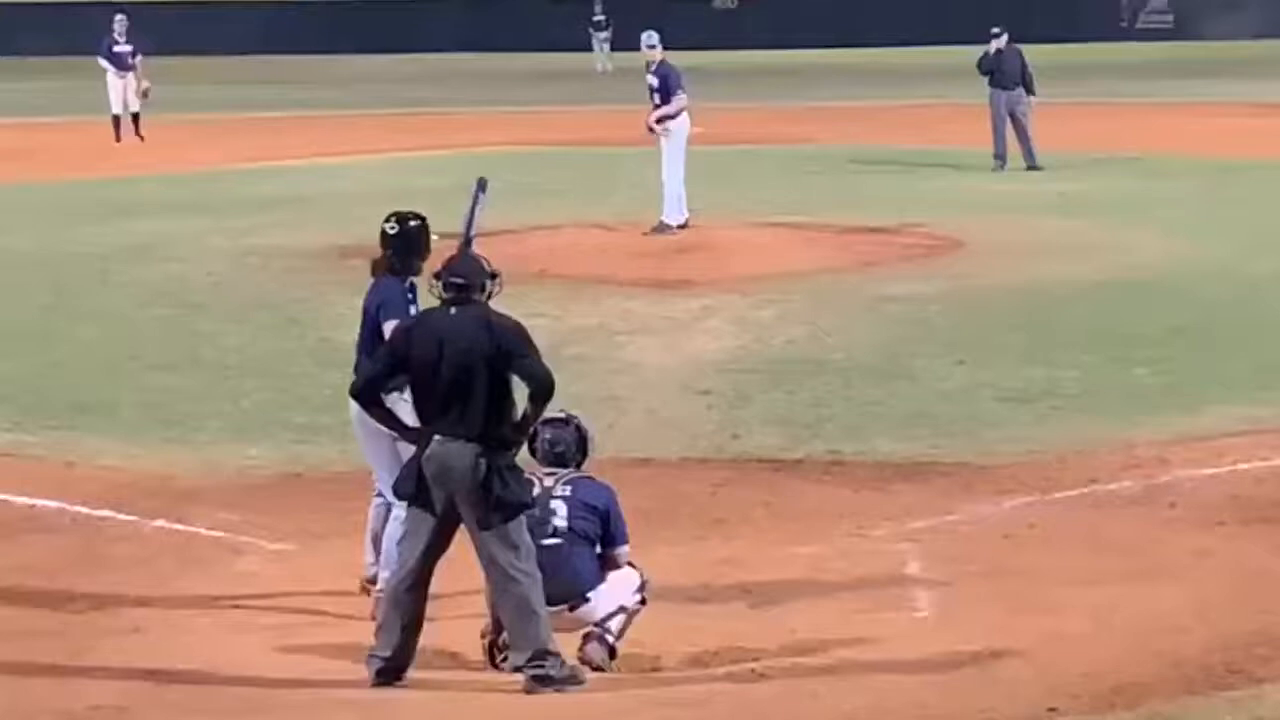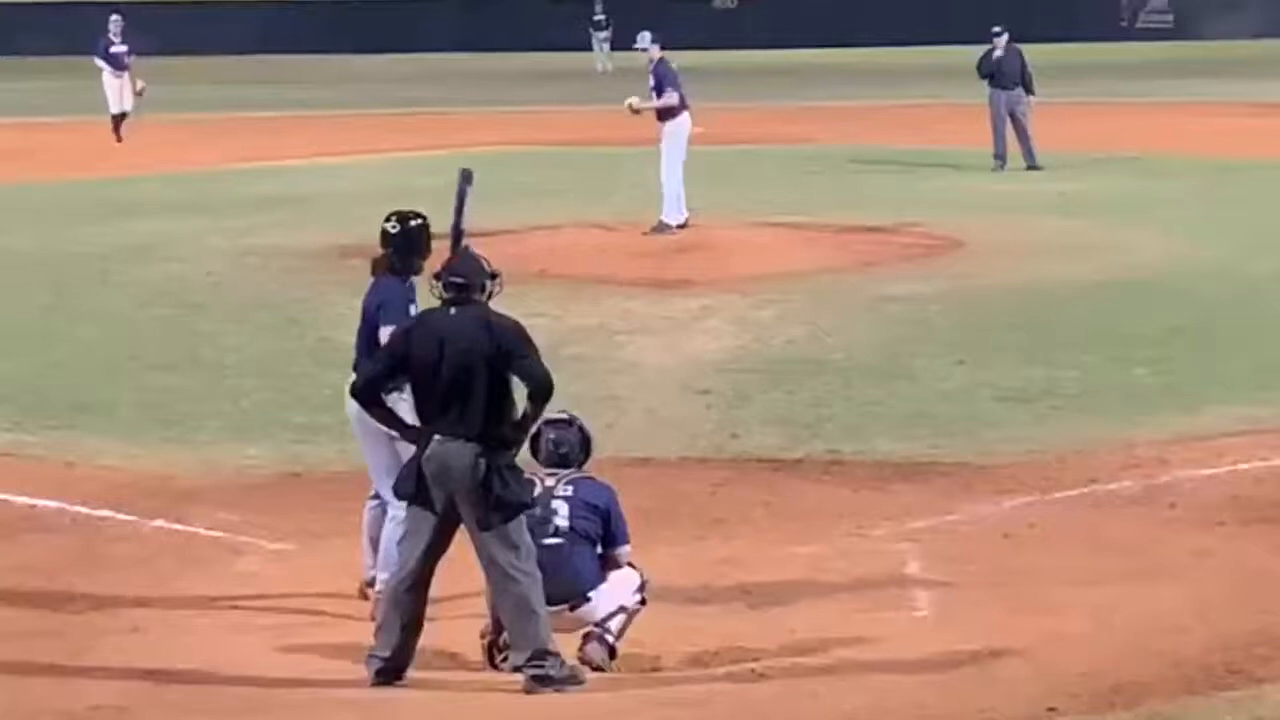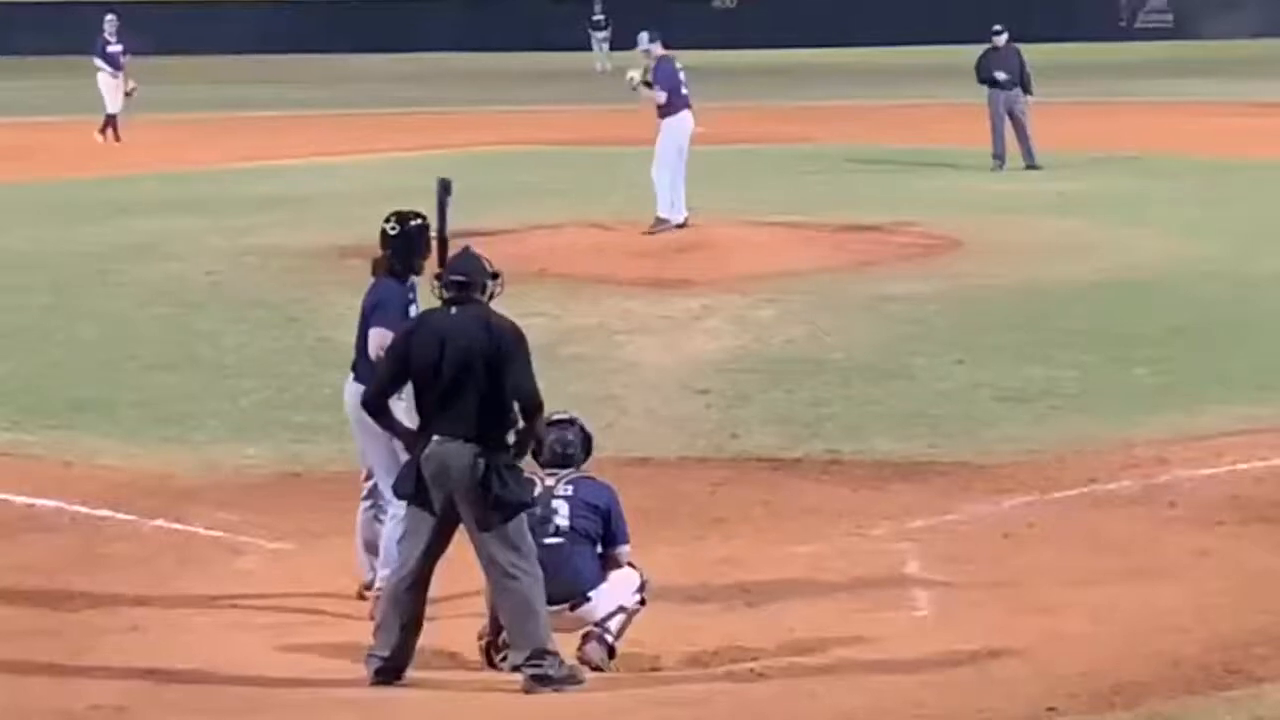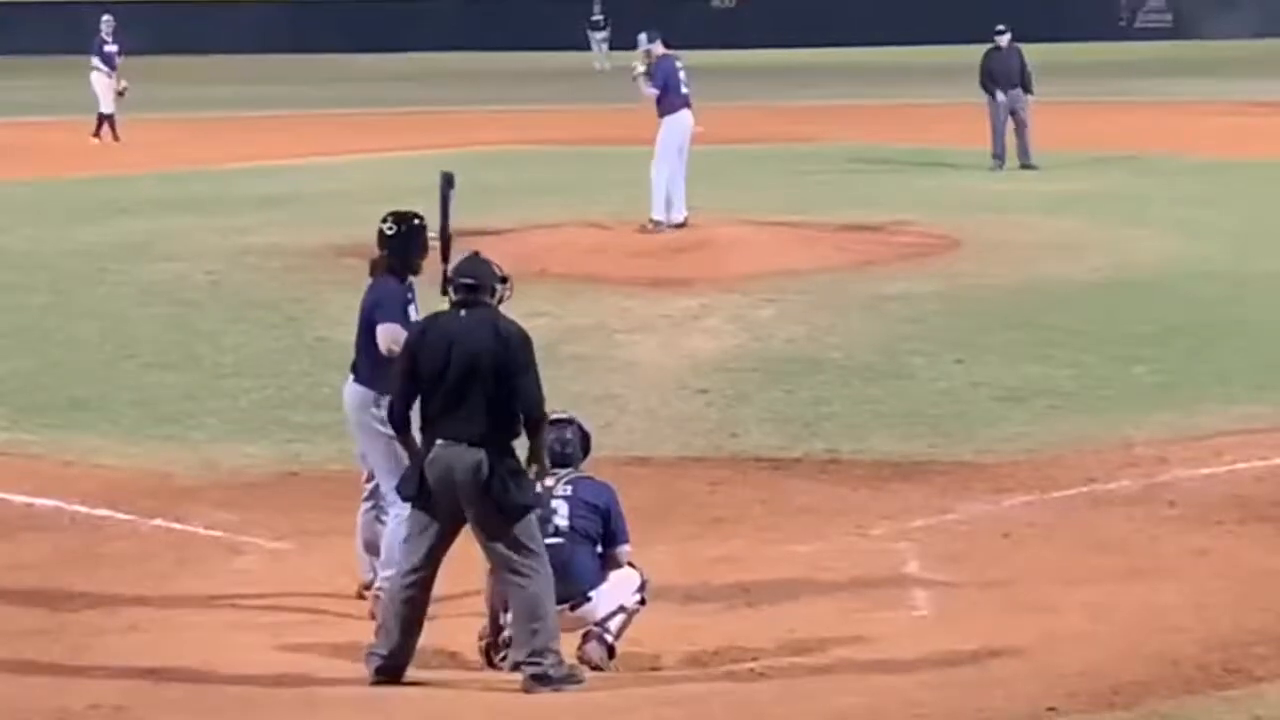
dt=0.2s
person 1, frame 1
left shoulder: (413, 330)
right shoulder: (499, 328)
left elbow: (363, 388)
right elbow: (542, 383)
left wrist: (409, 431)
right wrist: (521, 429)
left hip: (432, 458)
right hip: (482, 460)
left knee: (411, 563)
right knee: (512, 565)
left ankle: (386, 662)
right ankle: (540, 666)
person 1, frame 2
left shoulder: (415, 331)
right shoulder: (499, 329)
left elbow: (363, 388)
right elbow: (541, 384)
left wrist: (410, 430)
right wrist: (520, 429)
left hip: (432, 458)
right hip: (482, 460)
left knee: (411, 563)
right knee: (513, 566)
left ankle: (385, 662)
right ankle: (540, 666)
person 1, frame 3
left shoulder: (416, 331)
right shoulder: (499, 330)
left elbow: (373, 398)
right elbow: (528, 400)
left wrist: (409, 437)
right wrist: (526, 440)
left hip: (431, 458)
right hip: (481, 461)
left knee: (411, 563)
right knee: (514, 566)
left ankle: (385, 662)
right ankle: (540, 666)
person 1, frame 4
left shoulder: (424, 333)
right shoulder: (507, 334)
left elbow: (398, 410)
right elbow: (532, 410)
left wrist: (419, 455)
right wrist: (538, 455)
left hip: (436, 461)
right hip: (487, 464)
left knee: (414, 565)
right knee: (526, 565)
left ankle: (386, 661)
right ankle: (541, 666)
person 2, frame 1
left shoulder: (401, 285)
right shoulder: (390, 291)
left hip: (382, 395)
right hip: (382, 399)
left knee: (389, 488)
left ankle: (375, 572)
right ankle: (388, 593)
person 2, frame 2
left shoulder: (397, 284)
right shoulder: (392, 291)
right hip: (381, 397)
left knee: (384, 490)
right knee: (406, 496)
left ankle: (373, 576)
right ankle: (386, 593)
person 2, frame 3
left shoulder: (399, 285)
right shoulder: (391, 292)
right elbow: (380, 349)
left knee: (378, 489)
right knee: (405, 495)
left ankle: (372, 578)
right ankle: (386, 591)
person 2, frame 4
left shoulder: (400, 286)
right shoulder: (390, 291)
right elbow: (390, 344)
left hip: (372, 394)
right hip: (376, 398)
left knee: (379, 490)
right knee: (407, 496)
left ankle: (372, 578)
right ankle: (387, 591)
person 3, frame 1
right shoulder: (598, 491)
right elbow: (619, 558)
left wrist: (495, 625)
right hip: (581, 605)
right knee: (632, 578)
right ankle: (600, 640)
person 3, frame 2
right shoulder: (600, 491)
right elbow: (620, 558)
left wrist: (496, 625)
right hip: (581, 606)
right knee: (632, 579)
right ankle: (600, 639)
person 3, frame 3
right shoulder: (600, 491)
right elbow: (620, 558)
left wrist: (494, 626)
right hip: (581, 604)
right knee: (632, 579)
right ankle: (599, 640)
person 3, frame 4
right shoulder: (600, 490)
right elbow: (620, 557)
left wrist: (493, 626)
right hip: (582, 605)
right knee: (632, 579)
right ankle: (599, 640)
person 4, frame 1
left shoulder: (668, 71)
right shoulder: (650, 66)
left elbow: (682, 101)
left wrist: (657, 114)
right wrist: (652, 117)
left hip: (675, 124)
right hip: (665, 123)
left knee: (670, 174)
right knee: (674, 173)
left ankle: (669, 221)
right ankle: (680, 217)
person 4, frame 2
left shoulder: (663, 69)
right shoulder: (655, 65)
left elbow: (672, 99)
left wrist: (644, 104)
right wrist: (642, 104)
left hip: (675, 122)
right hip: (672, 122)
left knee: (669, 174)
right knee: (674, 173)
left ankle: (669, 221)
right ankle: (680, 216)
person 4, frame 3
left shoulder: (662, 65)
right shoulder: (670, 61)
left elbow: (660, 98)
left wrist: (639, 87)
right wrist: (643, 82)
left hip: (674, 120)
right hip: (682, 118)
left knee: (660, 170)
right knee: (676, 171)
left ankle: (664, 216)
right ankle: (679, 216)
person 4, frame 4
left shoulder: (661, 64)
right shoulder: (675, 60)
left elbow: (651, 94)
left wrist: (639, 77)
right wrist: (646, 72)
left hip: (673, 119)
right hip: (685, 117)
left knee: (660, 170)
right knee: (677, 171)
left ankle: (658, 218)
right ankle: (678, 216)
